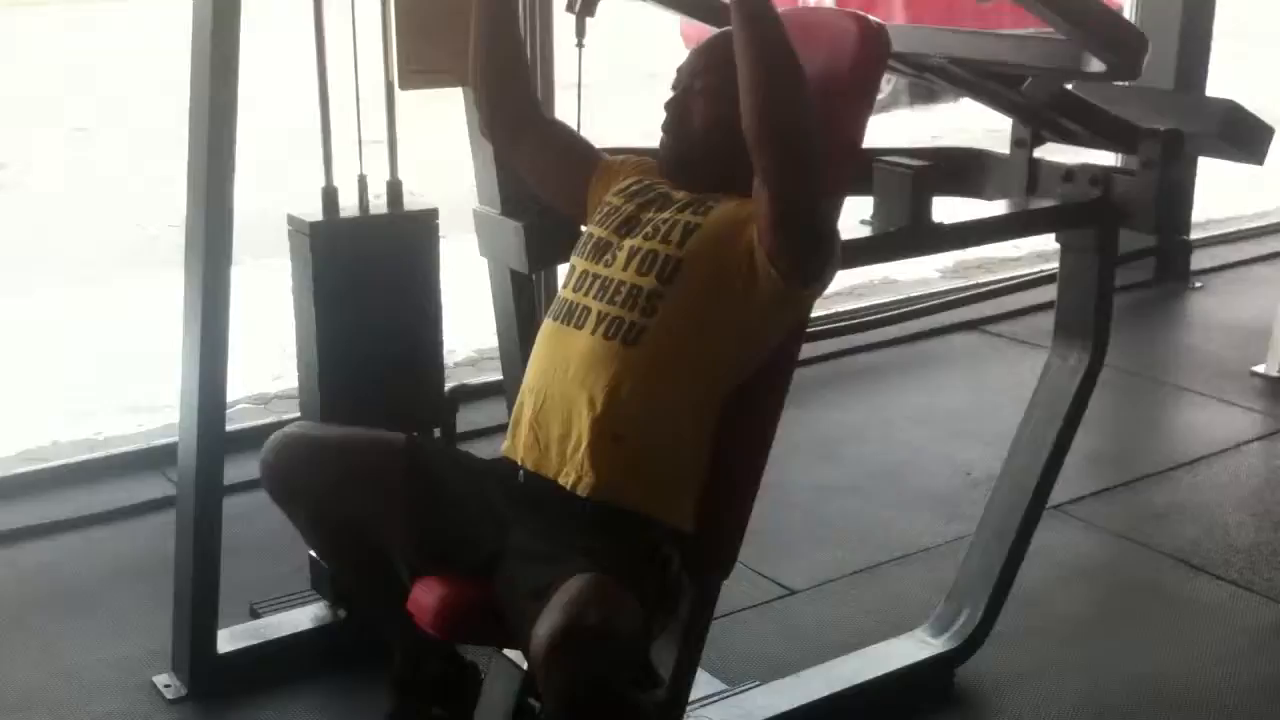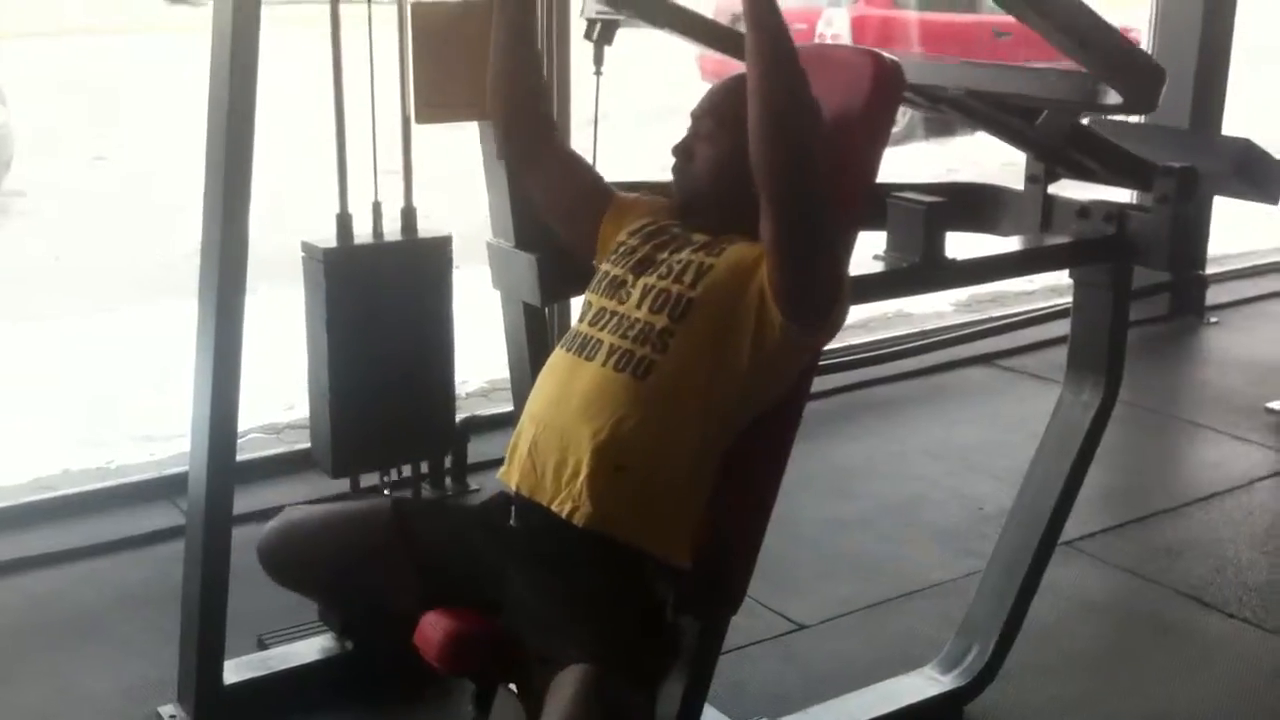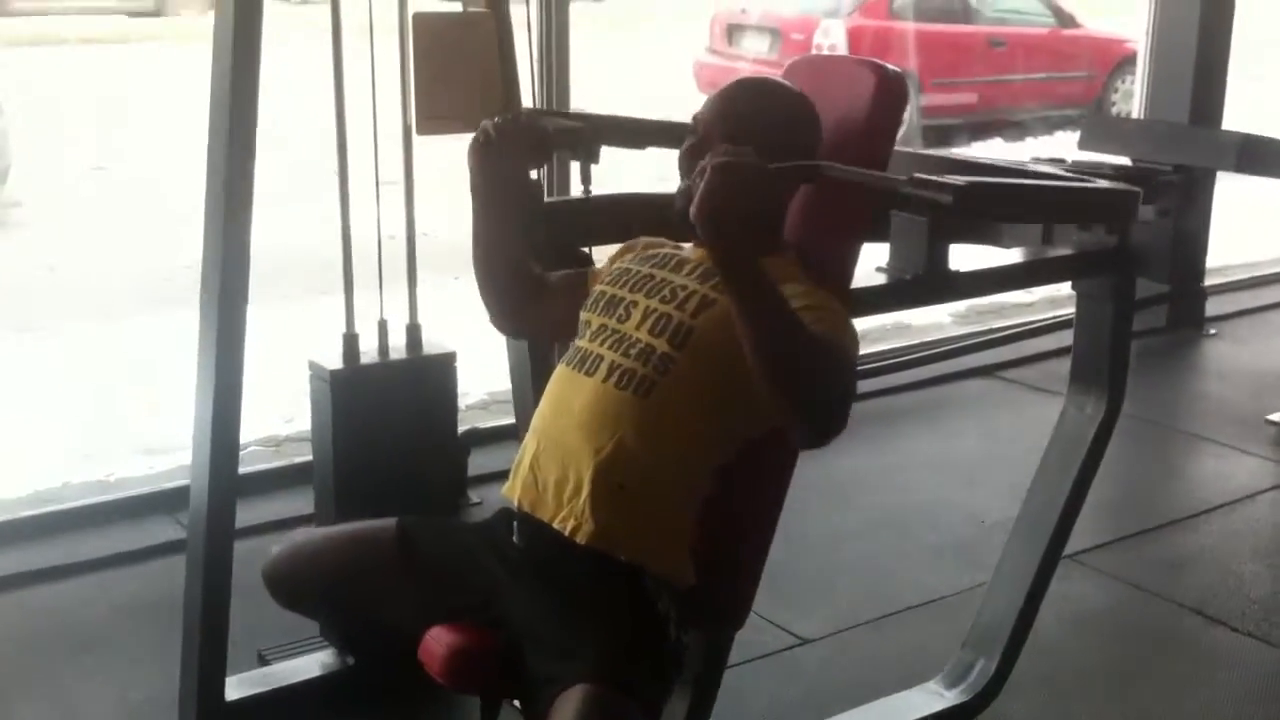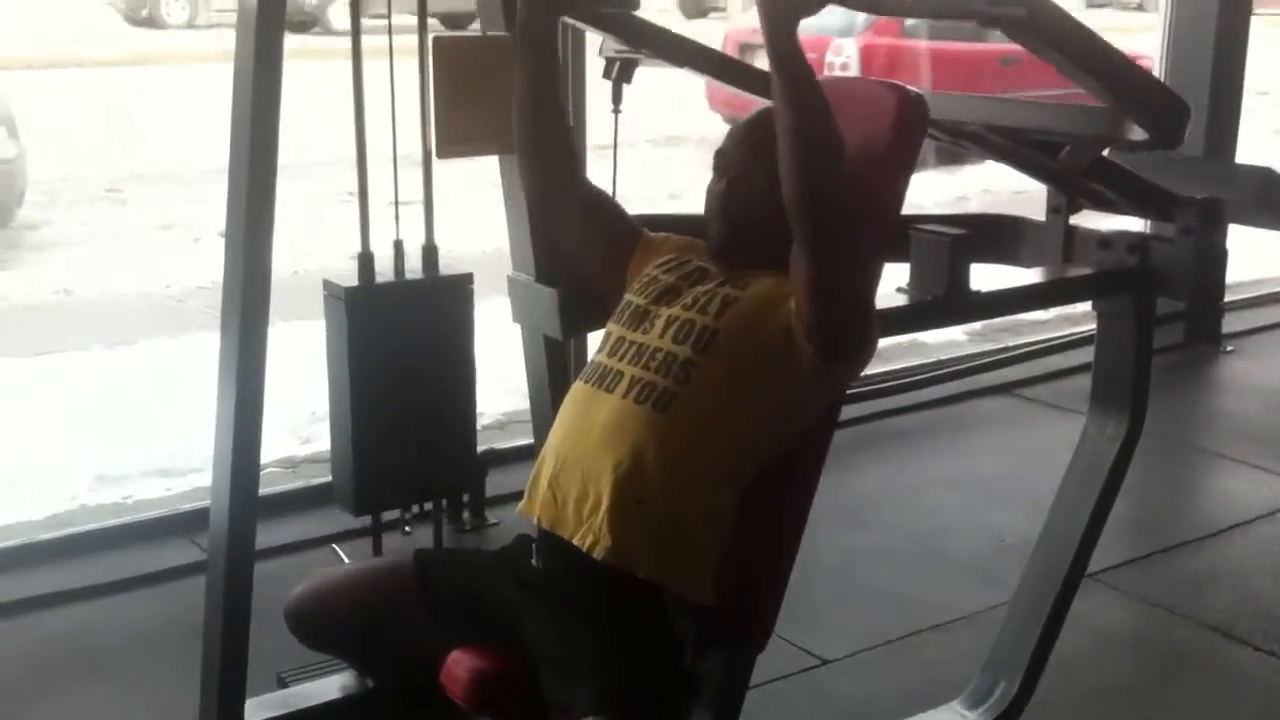
dt=1s
person 1, frame 1
left shoulder: (770, 235)
right shoulder: (625, 185)
left elbow: (788, 155)
right elbow: (510, 122)
left hip: (615, 530)
right hip: (508, 487)
left knee: (574, 638)
right knee: (296, 457)
right ankle: (428, 659)
person 1, frame 2
left shoulder: (781, 281)
right shoulder: (638, 227)
left elbow: (791, 191)
right elbow: (528, 149)
left hip: (613, 566)
right hip: (509, 520)
right knee: (289, 544)
person 1, frame 3
left shoulder: (796, 302)
right shoulder: (641, 255)
left elbow: (817, 417)
right elbow: (518, 308)
left wrist: (729, 249)
right wrist: (496, 180)
left hip: (622, 584)
right hip: (514, 536)
right knee: (293, 569)
person 1, frame 4
left shoulder: (806, 317)
right shoulder: (661, 265)
left elbow: (826, 227)
right elbow: (553, 194)
left hip: (637, 605)
right hip: (534, 560)
right knee: (313, 609)
